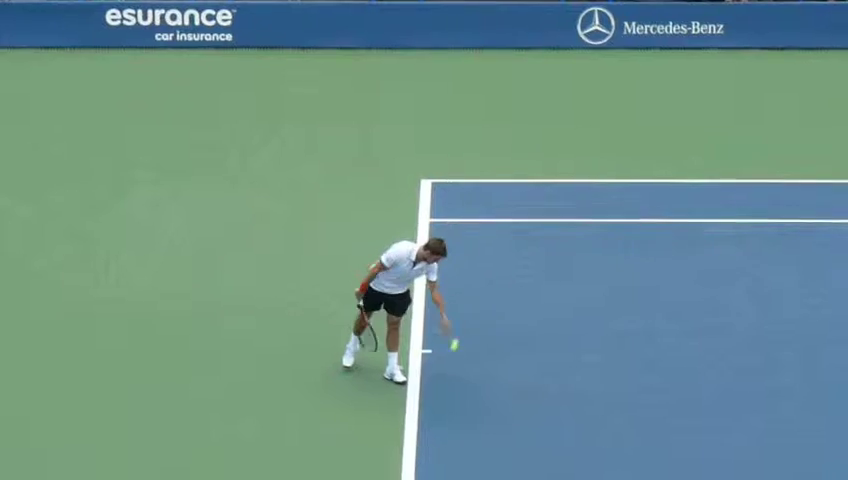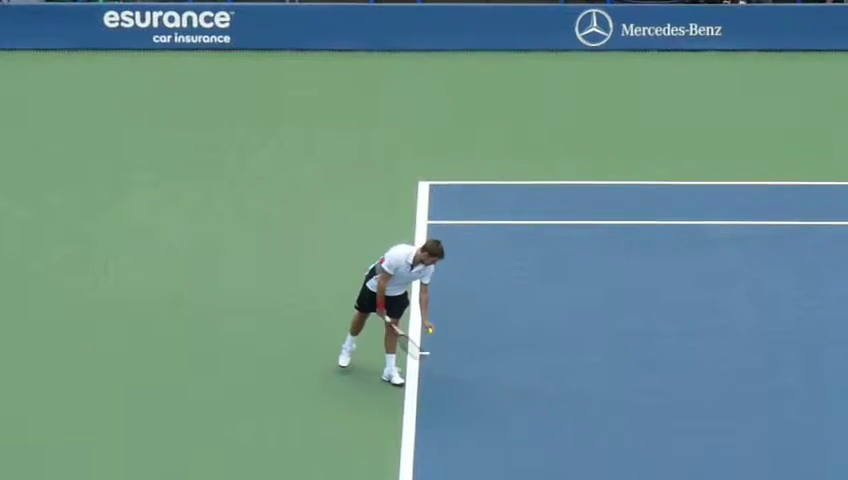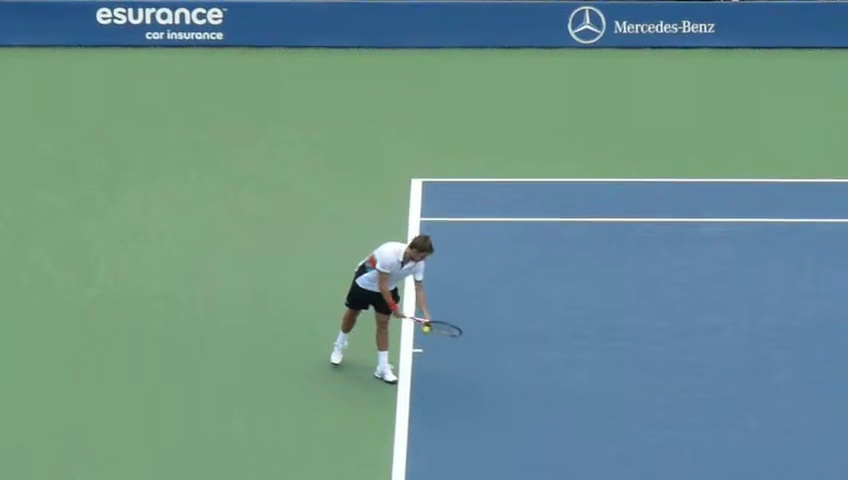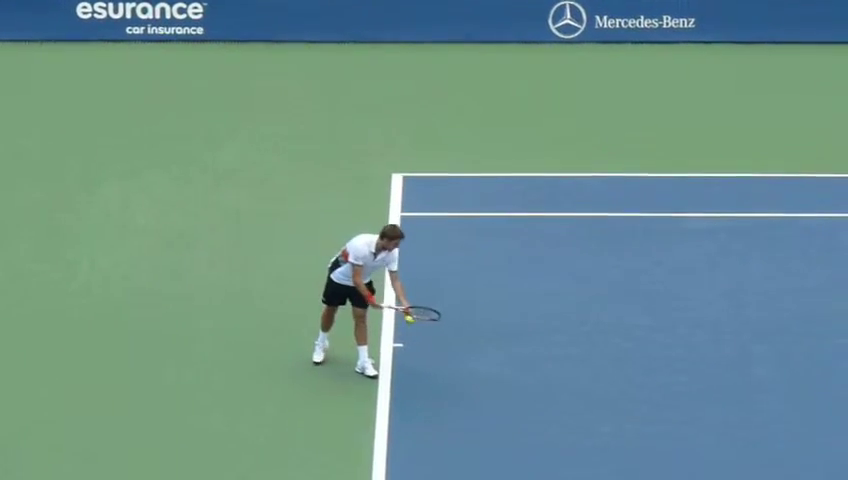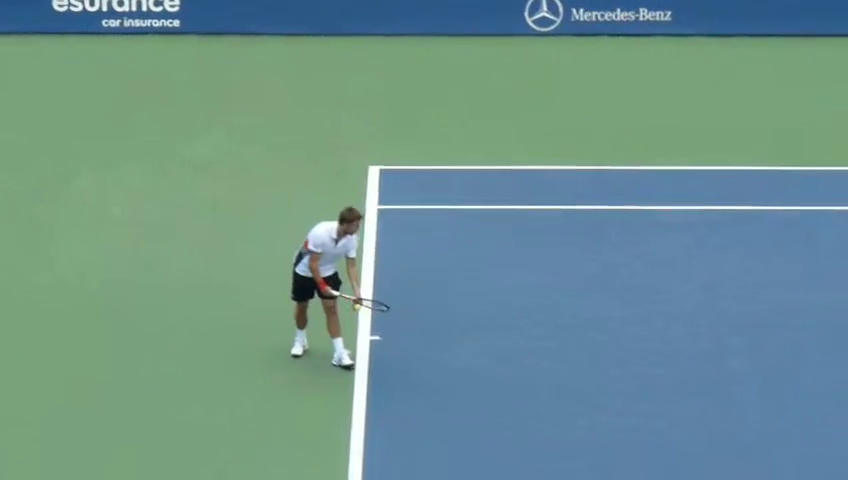
dt=0.3s
person 1, frame 1
left shoulder: (431, 265)
right shoulder: (400, 251)
left elbow: (434, 289)
right elbow: (376, 269)
left wrist: (443, 316)
right wrist: (362, 288)
left hip: (399, 293)
right hip: (376, 285)
left knee: (394, 324)
right knee: (364, 316)
left ankle: (392, 368)
right ankle: (352, 348)
person 1, frame 2
left shoulder: (428, 267)
right shoulder: (398, 255)
left elbow: (424, 292)
right elbow: (382, 282)
left wrist: (425, 319)
right wrist: (380, 306)
left hip: (397, 294)
right hip: (374, 287)
left knee: (392, 326)
right knee: (362, 316)
left ankle: (390, 370)
right ankle: (348, 348)
person 1, frame 3
left shoulder: (418, 263)
right shoulder: (388, 253)
left elbow: (419, 289)
right elbow: (383, 285)
left wrist: (426, 314)
right wrist: (394, 307)
left hip: (387, 288)
right hip: (364, 283)
left knee: (383, 323)
right knee: (352, 314)
left ankle: (383, 368)
right ankle: (340, 345)
person 1, frame 4
left shoulder: (391, 253)
right shoulder: (360, 246)
left elbow: (395, 280)
right elbow: (356, 278)
left wrist: (404, 302)
right wrist: (370, 298)
left hip: (362, 282)
right hip: (338, 278)
left knee: (360, 318)
right knee: (330, 311)
left ankle: (363, 362)
right ankle: (321, 344)
person 1, frame 5
left shoulder: (352, 239)
right shoulder: (320, 233)
left elbow: (351, 266)
right elbow: (313, 264)
left wrist: (356, 291)
right wrist: (322, 286)
left hip: (328, 274)
right hip: (304, 272)
left knee: (332, 310)
right knee: (301, 307)
left ankle: (340, 354)
right ankle: (300, 341)
